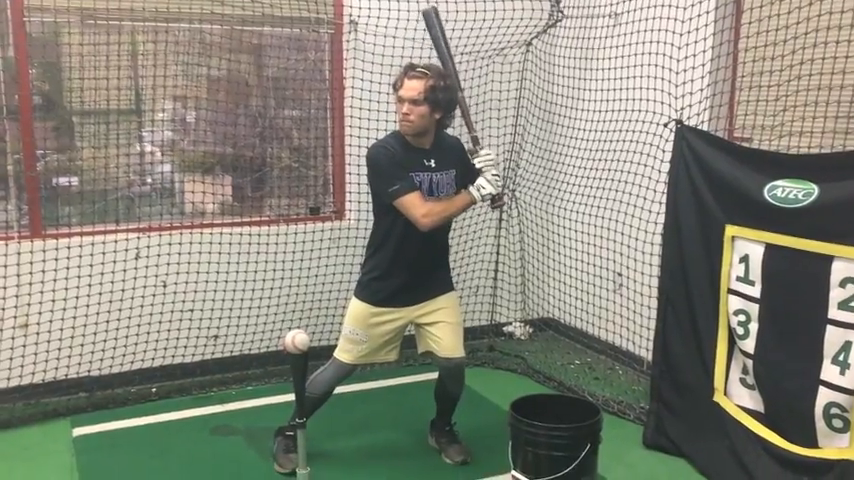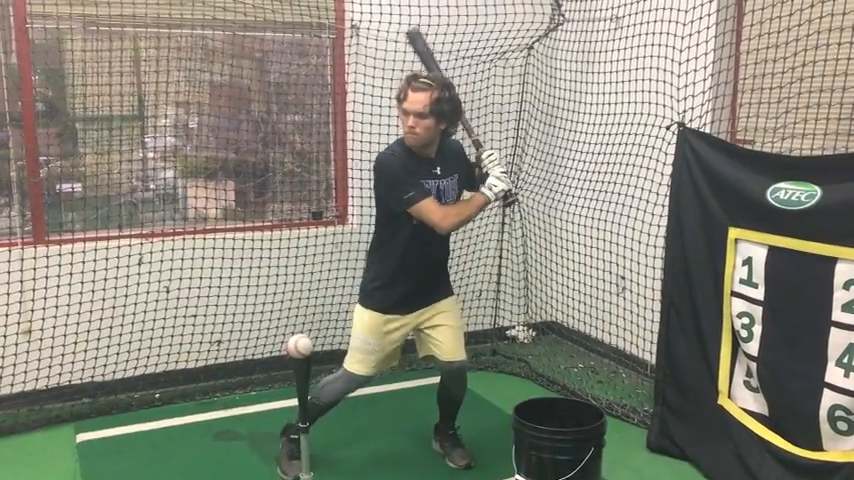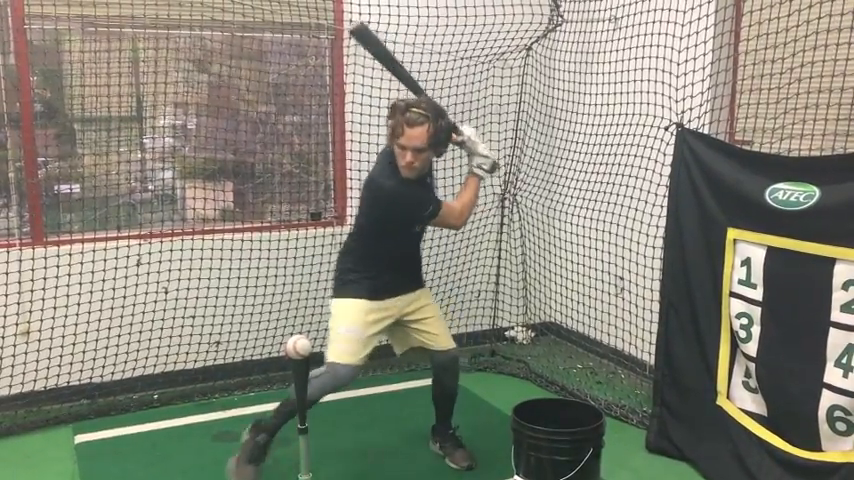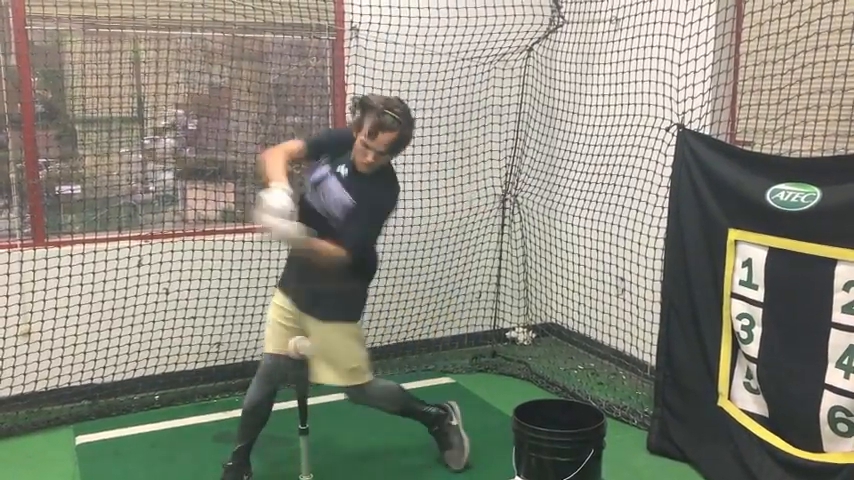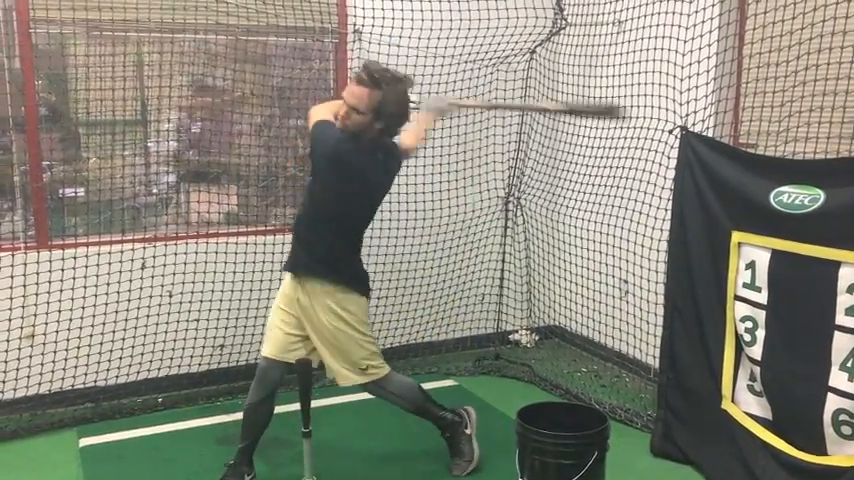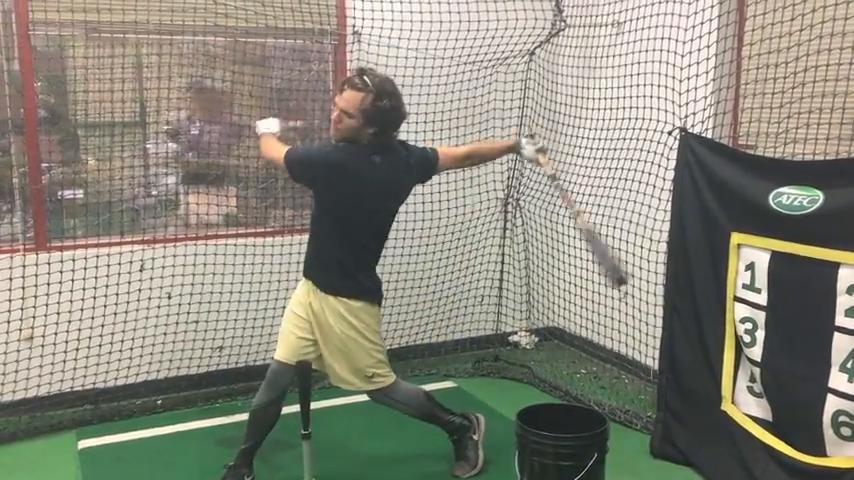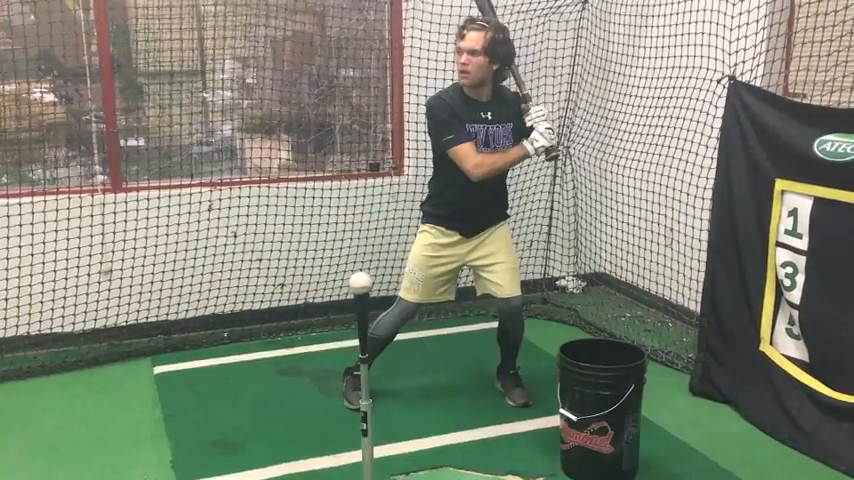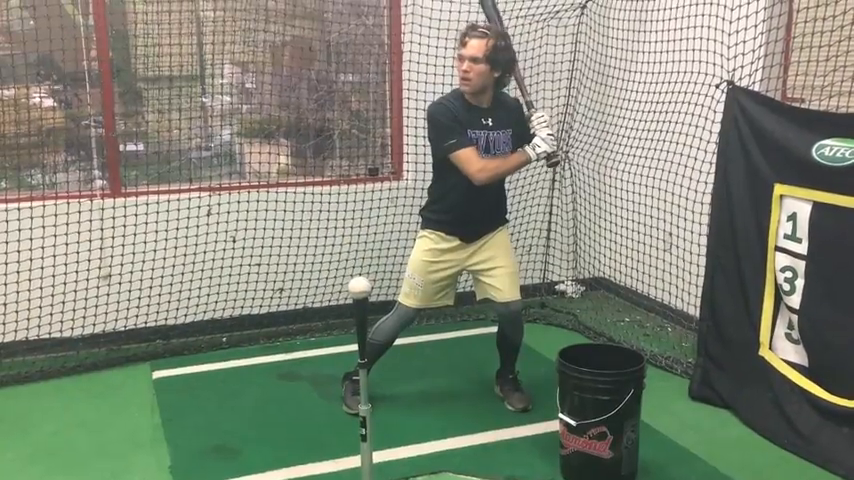
dt=0.3s
person 1, frame 1
left shoulder: (452, 149)
right shoulder: (383, 154)
left elbow: (477, 192)
right elbow: (424, 216)
left wrist: (485, 175)
right wrist: (476, 193)
left hip: (435, 285)
right hip: (382, 289)
left knee: (453, 363)
right knee: (341, 366)
left ankle: (442, 428)
right ankle: (289, 432)
person 1, frame 2
left shoulder: (453, 153)
right shoulder: (390, 164)
left elbow: (475, 192)
right elbow: (443, 220)
left wrist: (489, 173)
right wrist: (488, 192)
left hip: (435, 291)
right hip: (386, 296)
left knee: (455, 367)
right knee: (354, 376)
left ankle: (445, 432)
right ankle: (294, 434)
person 1, frame 3
left shoulder: (420, 158)
right shoulder: (387, 187)
right elbow: (456, 218)
left wrist: (463, 138)
right wrist: (478, 170)
left hip: (407, 286)
right hip: (360, 289)
left knee: (446, 357)
right knee: (340, 371)
left ankle: (443, 433)
right ankle: (260, 438)
person 1, frame 4
left shoulder: (384, 190)
right shoulder: (337, 142)
left elbow: (337, 257)
right elbow: (276, 154)
left wrist: (297, 236)
right wrist: (278, 191)
left hip: (338, 299)
right hip: (295, 286)
left knee: (359, 388)
right knee: (270, 372)
left ankle: (440, 419)
person 1, frame 5
left shoulder: (340, 151)
right shoulder: (383, 151)
left elbow: (317, 115)
right elbow: (407, 143)
left wrist: (344, 112)
right wrist: (429, 113)
left hip: (332, 290)
right hip: (301, 280)
left knee: (372, 377)
right knee: (268, 374)
left ankle: (454, 423)
person 1, frame 6
left shoulder: (335, 162)
left elbow: (273, 152)
right elbow: (461, 155)
left wrist: (266, 129)
left hip: (347, 298)
right hip: (315, 288)
left knee: (379, 385)
right knee: (278, 377)
left ankle: (462, 427)
person 1, frame 7
left shoulder: (511, 104)
right shoulder: (442, 106)
left elbow: (529, 153)
right elbow: (475, 167)
left wrist: (541, 132)
right wrist: (528, 146)
left hip: (491, 226)
right hip: (442, 228)
left knee: (511, 304)
right knee: (404, 308)
left ankle: (508, 372)
right ankle: (356, 372)
person 1, frame 8
left shoulder: (511, 109)
right shoulder: (443, 111)
left elbow: (527, 157)
right elbow: (478, 172)
left wrist: (541, 137)
right wrist: (531, 152)
left hip: (491, 232)
right hip: (442, 234)
left knee: (511, 308)
right knee: (404, 313)
left ankle: (507, 378)
right ankle: (355, 377)
